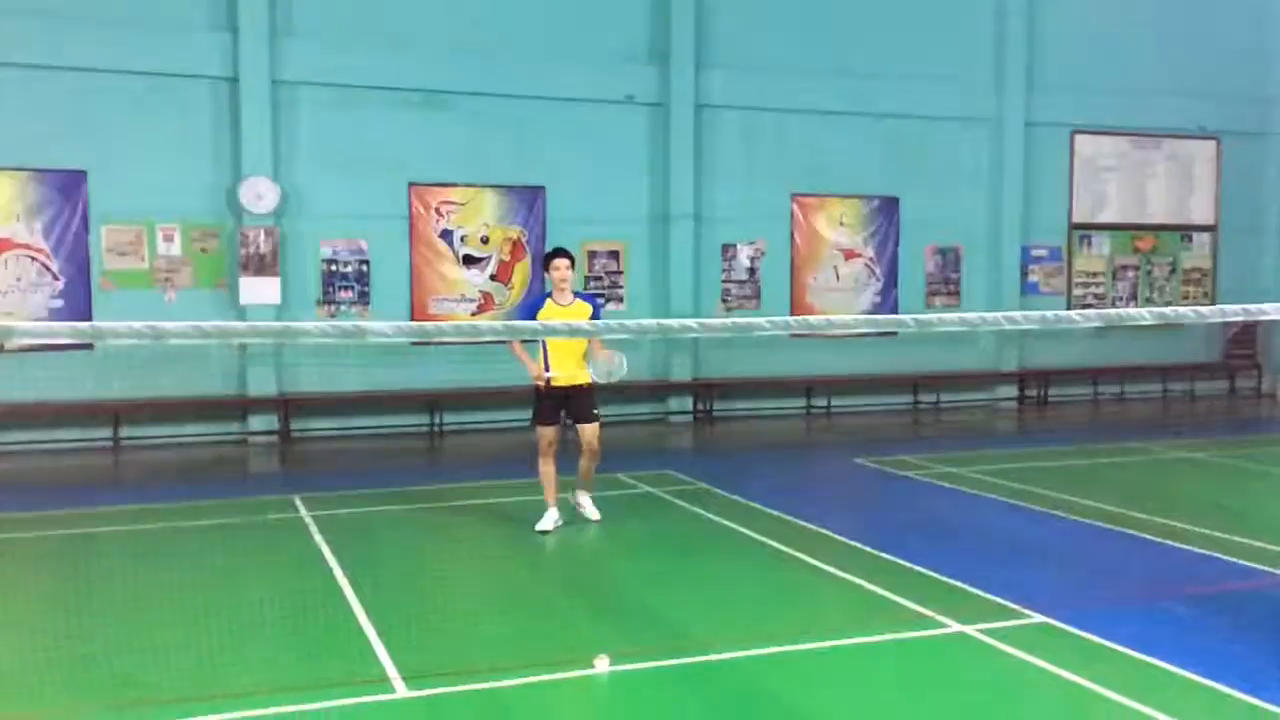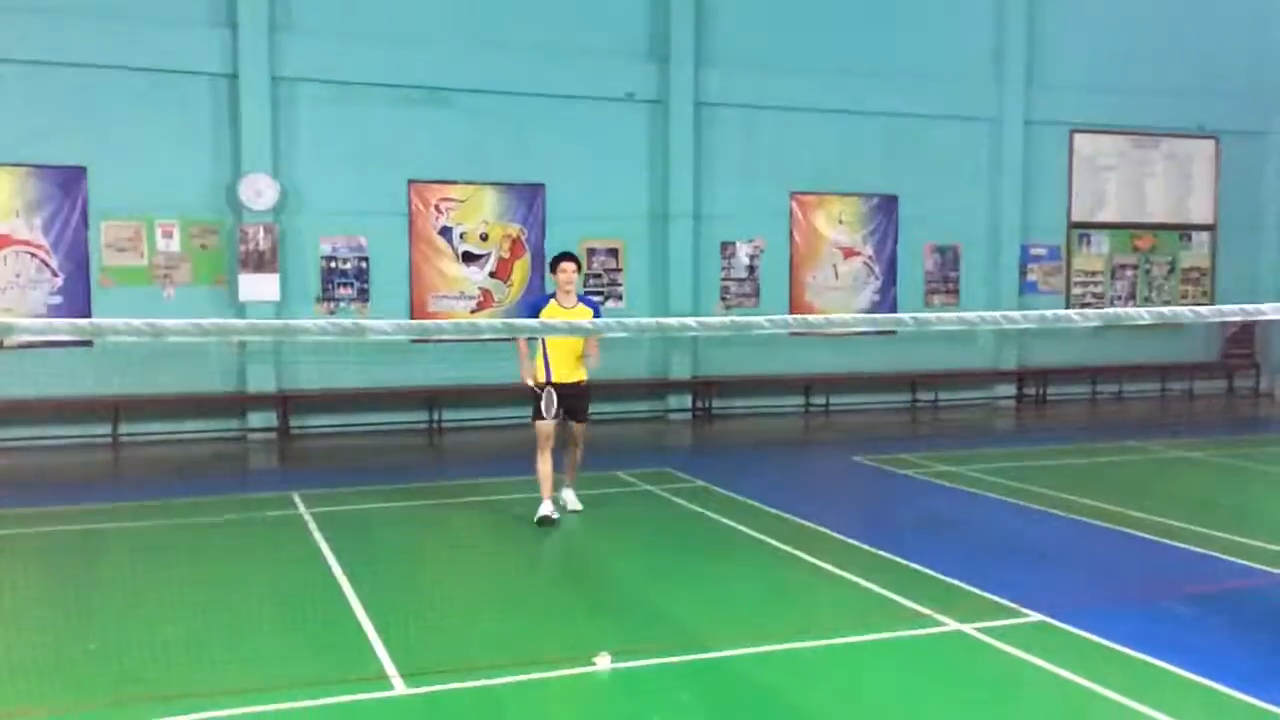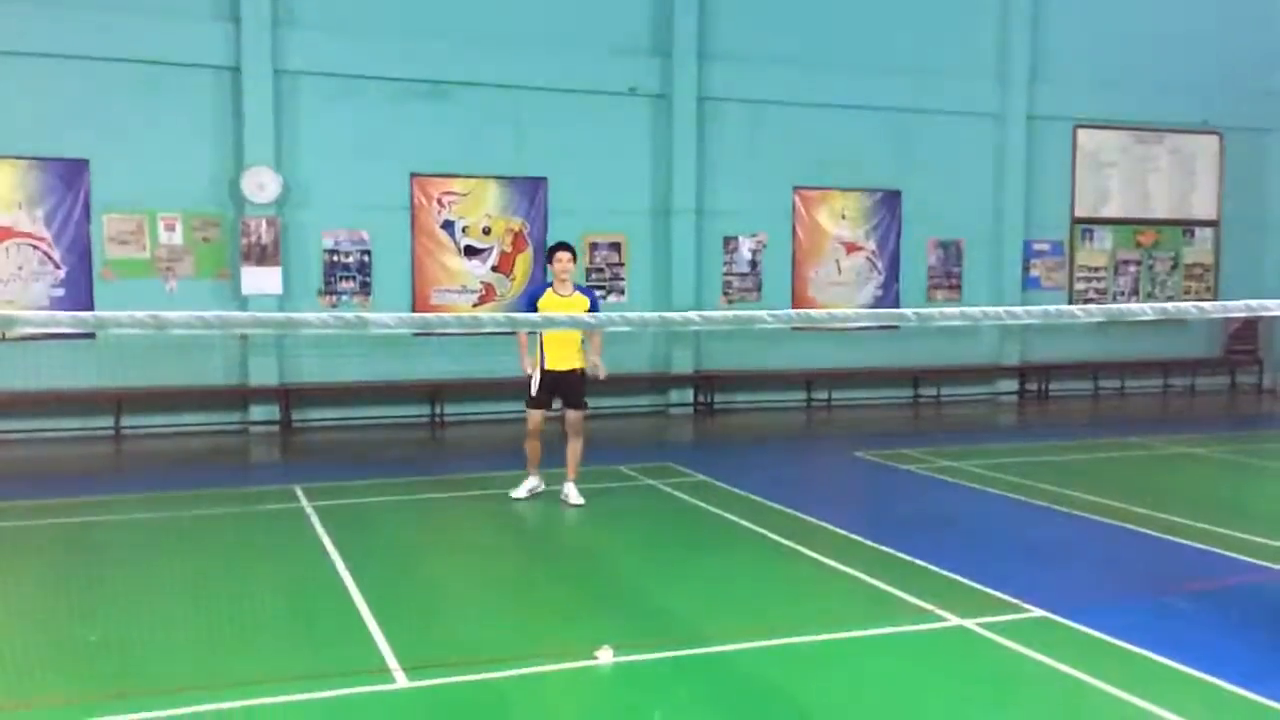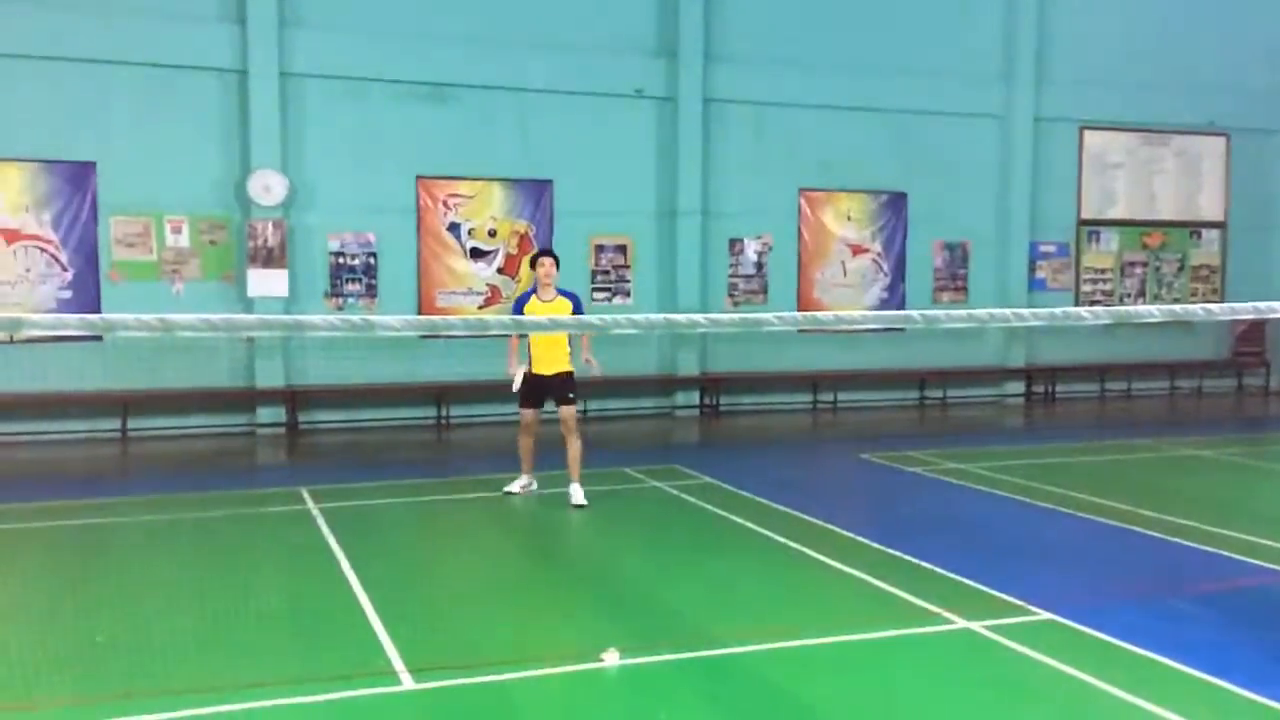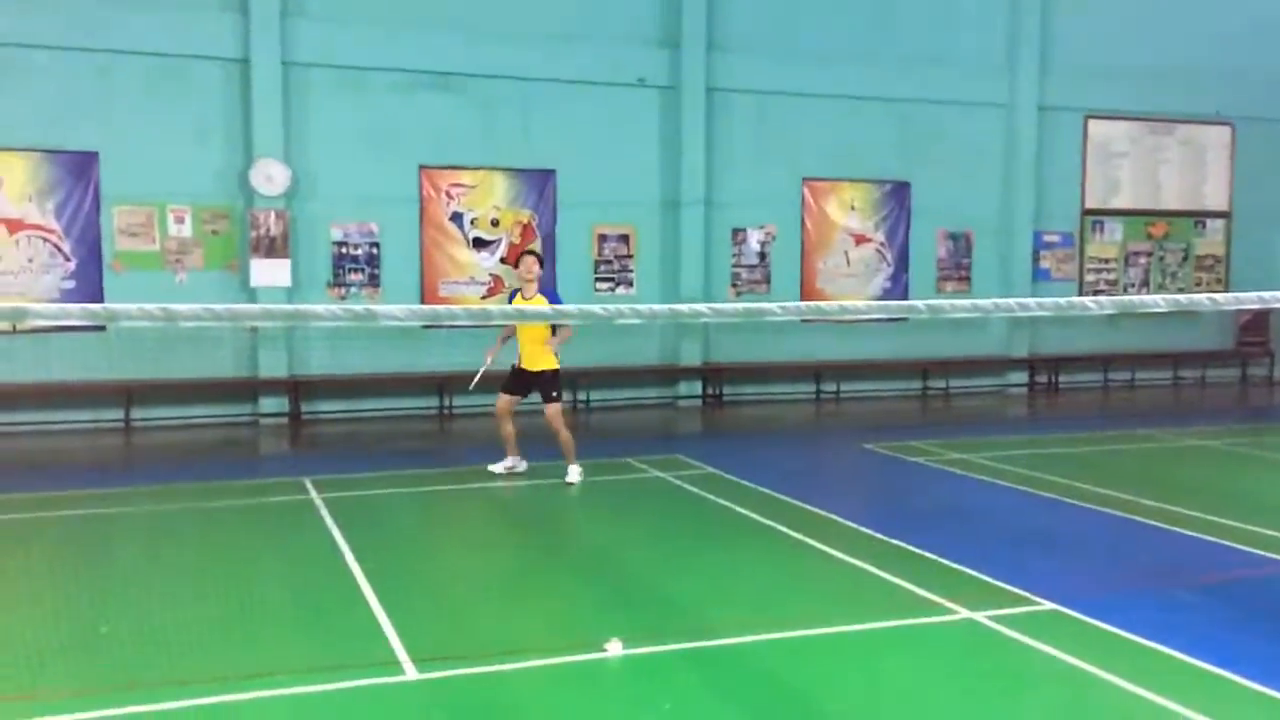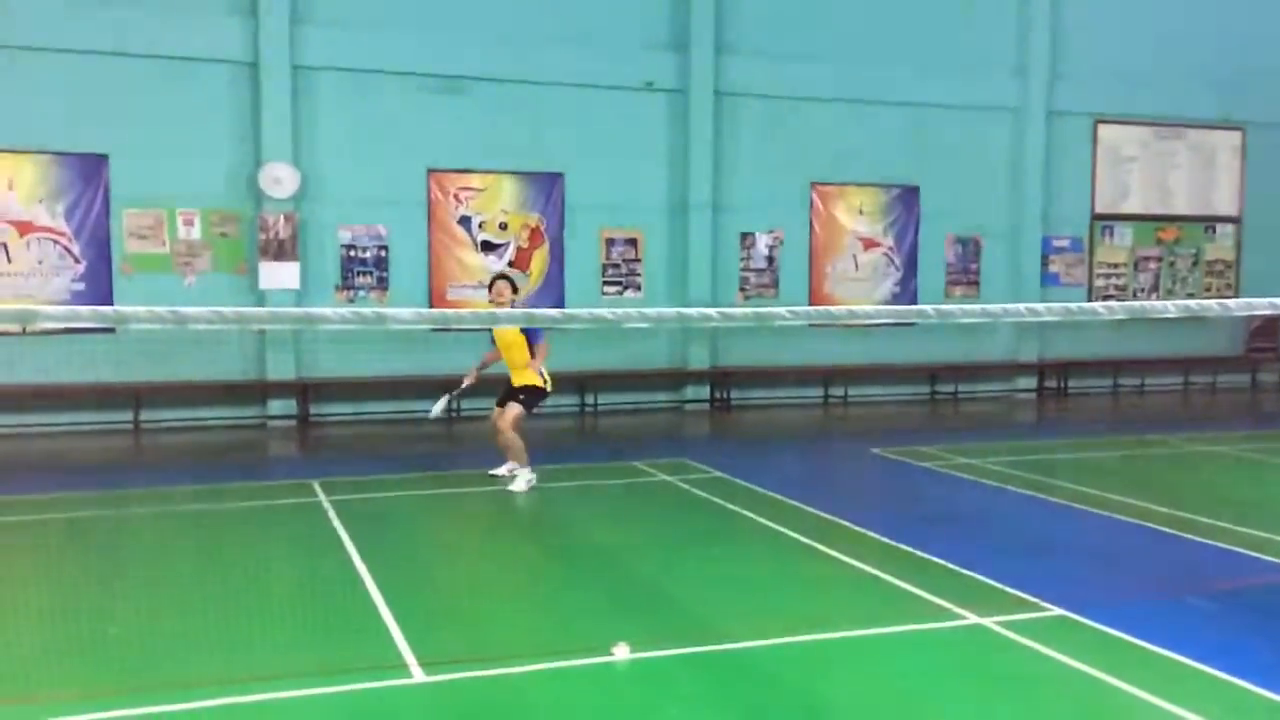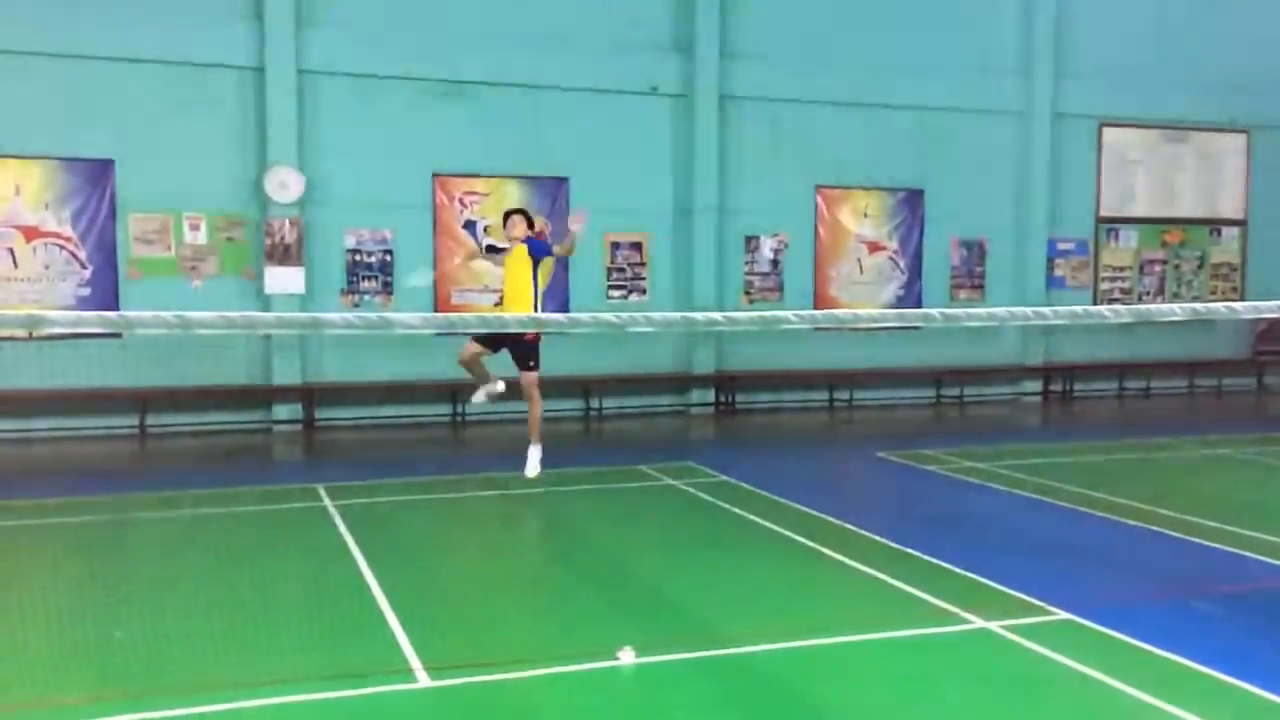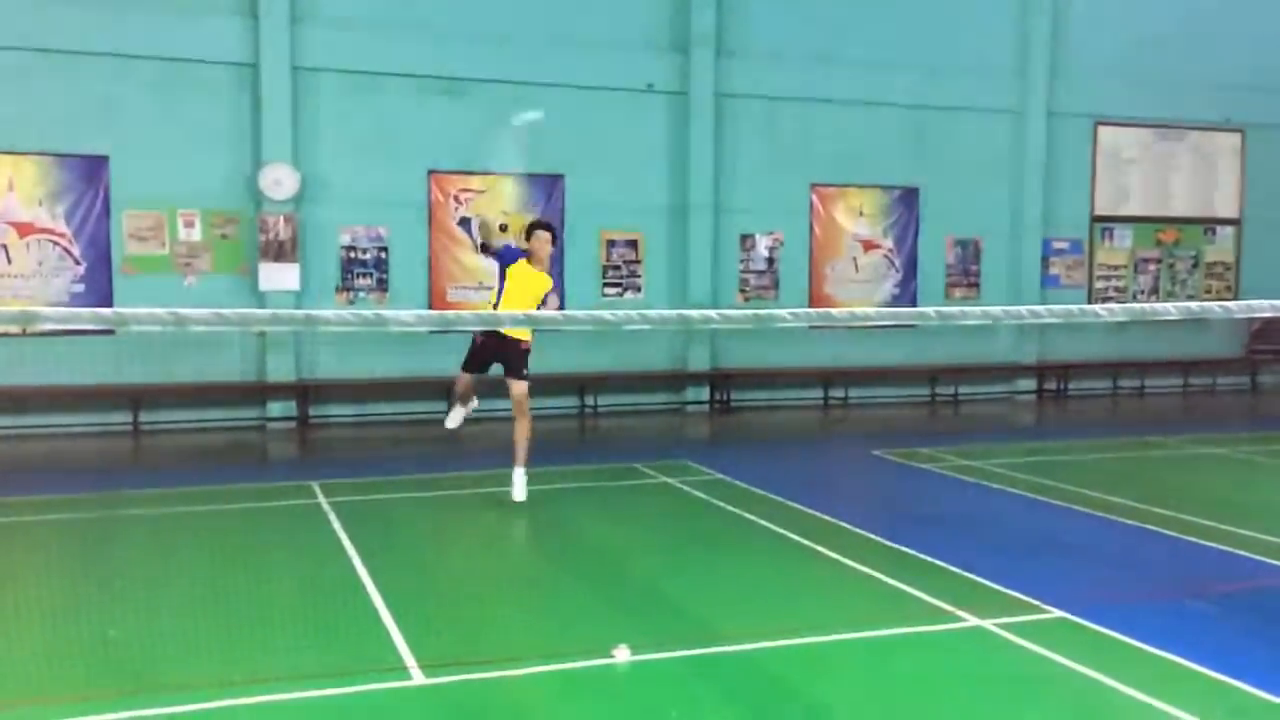
dt=0.3s
person 1, frame 1
left shoulder: (589, 305)
right shoulder: (537, 307)
right elbow: (515, 339)
left wrist: (601, 354)
right wrist: (531, 365)
left hip: (581, 383)
right hip: (548, 386)
left knee: (591, 445)
right knee: (546, 448)
left ankle: (582, 495)
right ankle: (552, 511)
person 1, frame 2
left shoulder: (591, 308)
right shoulder: (540, 305)
left elbow: (592, 341)
right elbow: (522, 335)
left wrist: (591, 354)
right wrist: (525, 365)
left hip: (577, 382)
right hip: (546, 381)
left knee: (576, 440)
right knee: (544, 441)
left ankle: (568, 490)
right ankle: (547, 505)
person 1, frame 3
left shoulder: (587, 297)
right shoulder: (538, 295)
left elbow: (594, 331)
right elbow: (523, 327)
left wrist: (594, 356)
right wrist: (525, 356)
left hip: (574, 371)
right hip: (544, 370)
left knee: (574, 429)
right knee: (533, 428)
left ankle: (570, 486)
right ankle: (533, 479)
person 1, frame 4
left shoulder: (571, 300)
right shoulder: (523, 301)
left elbow: (583, 330)
right elbow: (515, 333)
left wrist: (586, 352)
right wrist: (514, 359)
left hip: (562, 372)
right hip: (534, 373)
left knee: (570, 427)
right knee: (526, 426)
left ankle: (575, 487)
right ankle: (527, 478)
person 1, frame 5
left shoulder: (550, 298)
right shoulder: (514, 297)
left elbow: (566, 328)
left wrist: (556, 339)
right wrist: (499, 344)
left hip: (548, 369)
right hip: (523, 367)
left knee: (556, 423)
right knee: (501, 410)
left ankle: (573, 466)
right ankle: (514, 459)
person 1, frame 6
right shoulder: (494, 323)
left elbow: (542, 344)
left wrist: (538, 361)
right wrist: (477, 369)
left hip: (535, 384)
right hip: (517, 382)
left knee: (505, 426)
right knee: (496, 421)
left ankle: (526, 471)
right ankle: (514, 463)
person 1, frame 7
left shoulder: (531, 246)
right shoulder: (511, 253)
left elbow: (563, 250)
left wrist: (573, 233)
left hip: (527, 329)
left knee: (531, 391)
right knee: (466, 356)
left ankle: (535, 447)
right ankle: (490, 384)
person 1, frame 8
left shoulder: (548, 283)
right shoulder: (514, 258)
right elbow: (487, 248)
left wrist: (552, 307)
left hip: (520, 342)
right hip: (493, 334)
left knee: (521, 407)
right knee: (462, 388)
left ankle: (519, 473)
right ankle: (464, 404)
